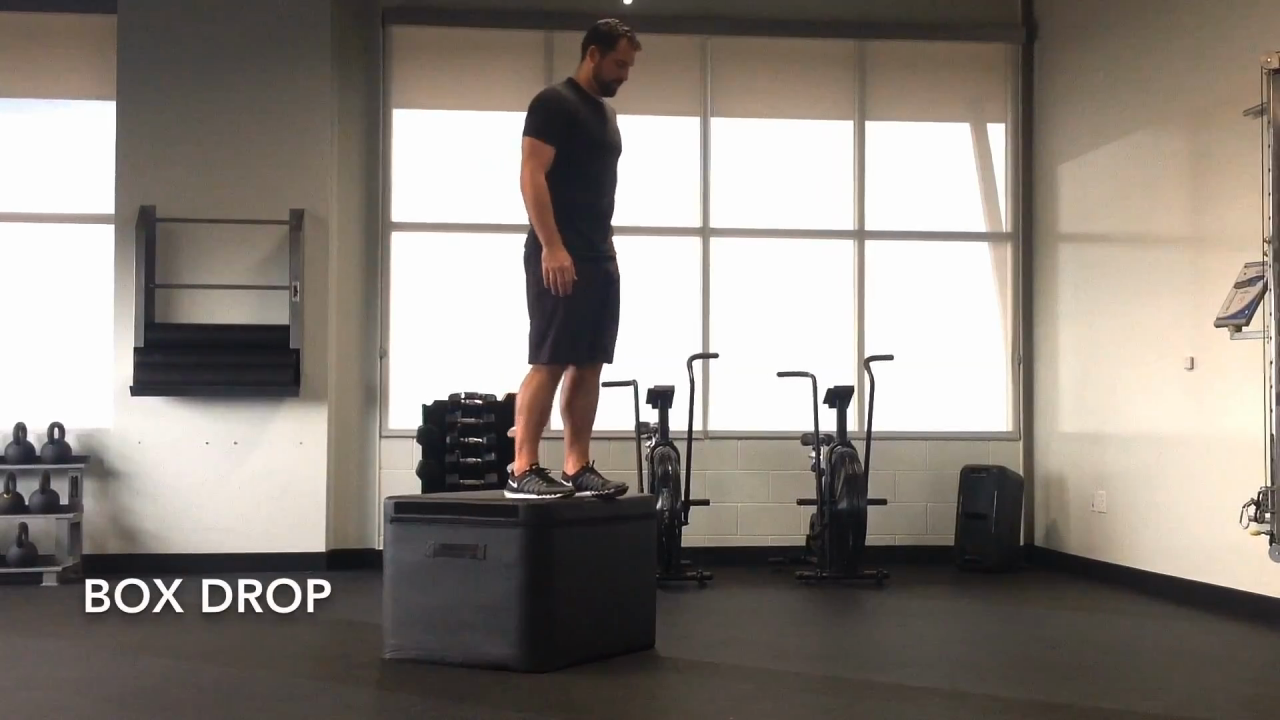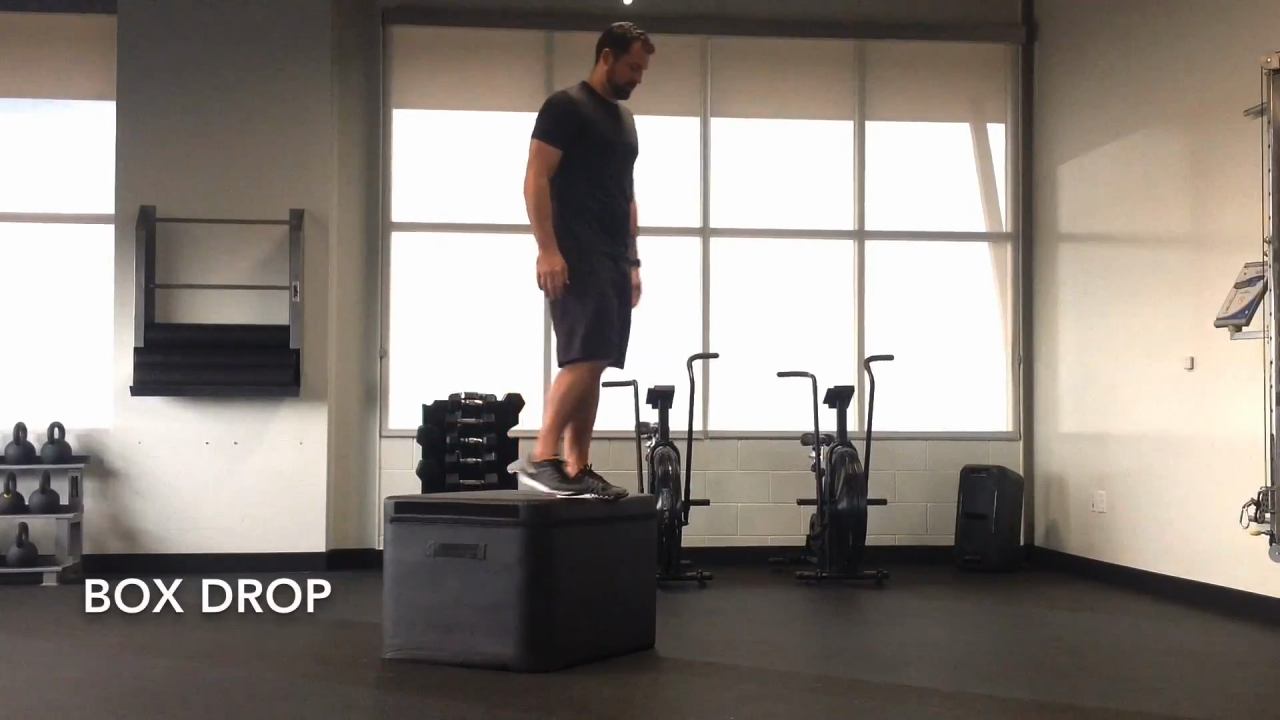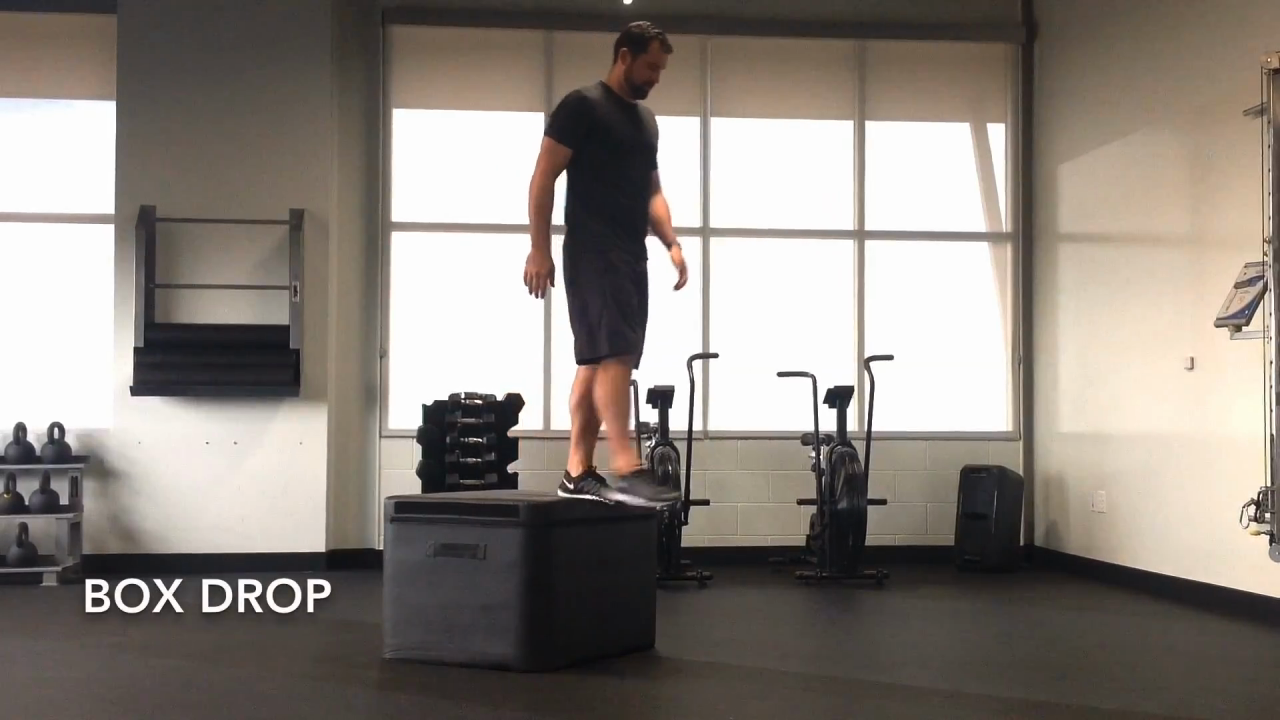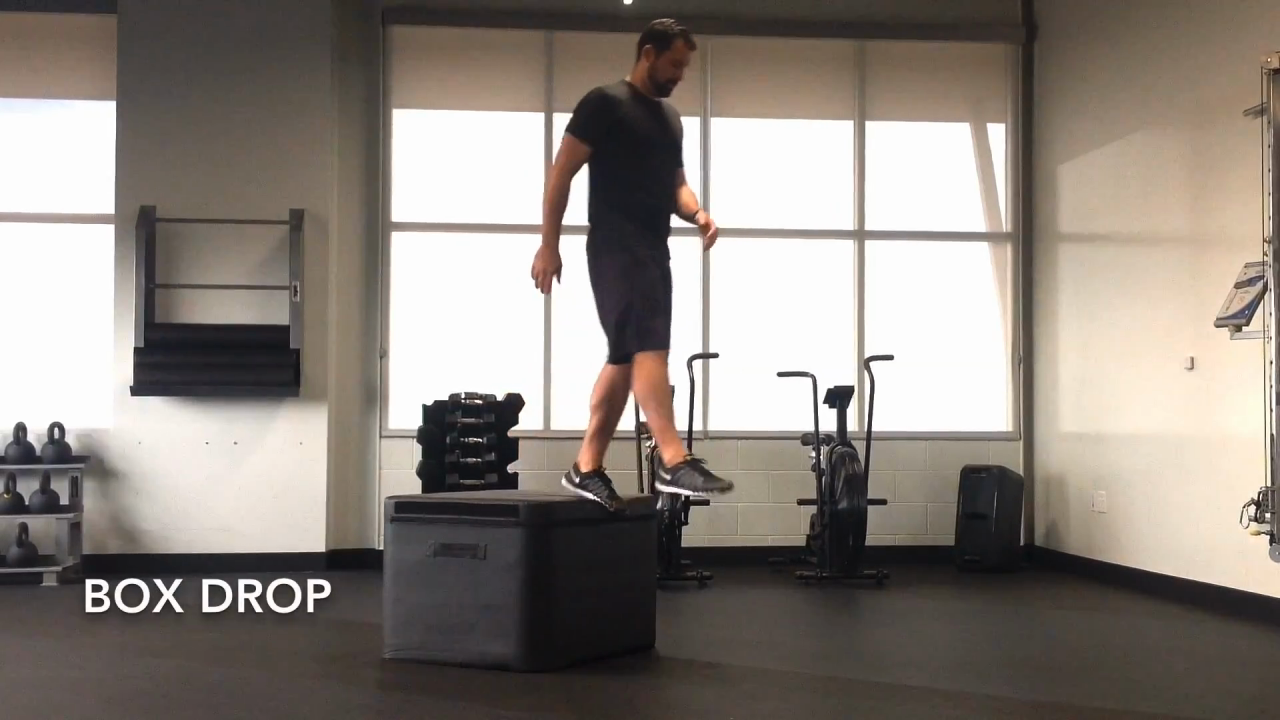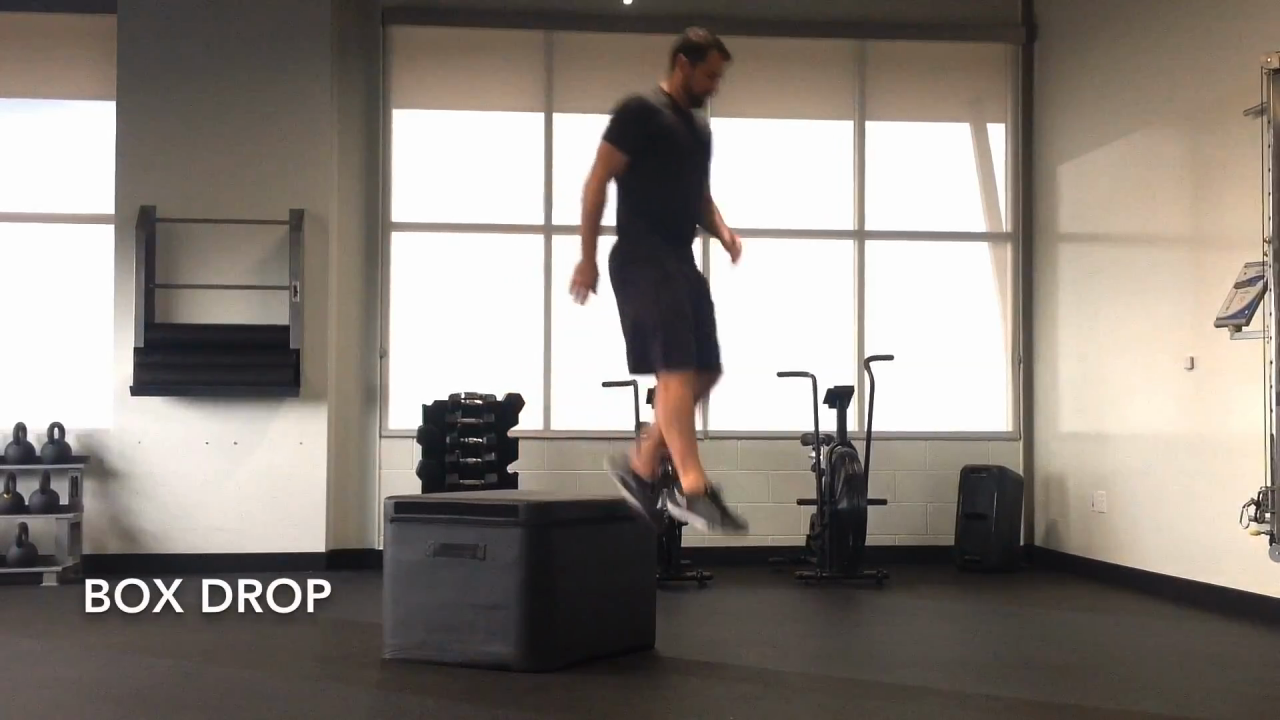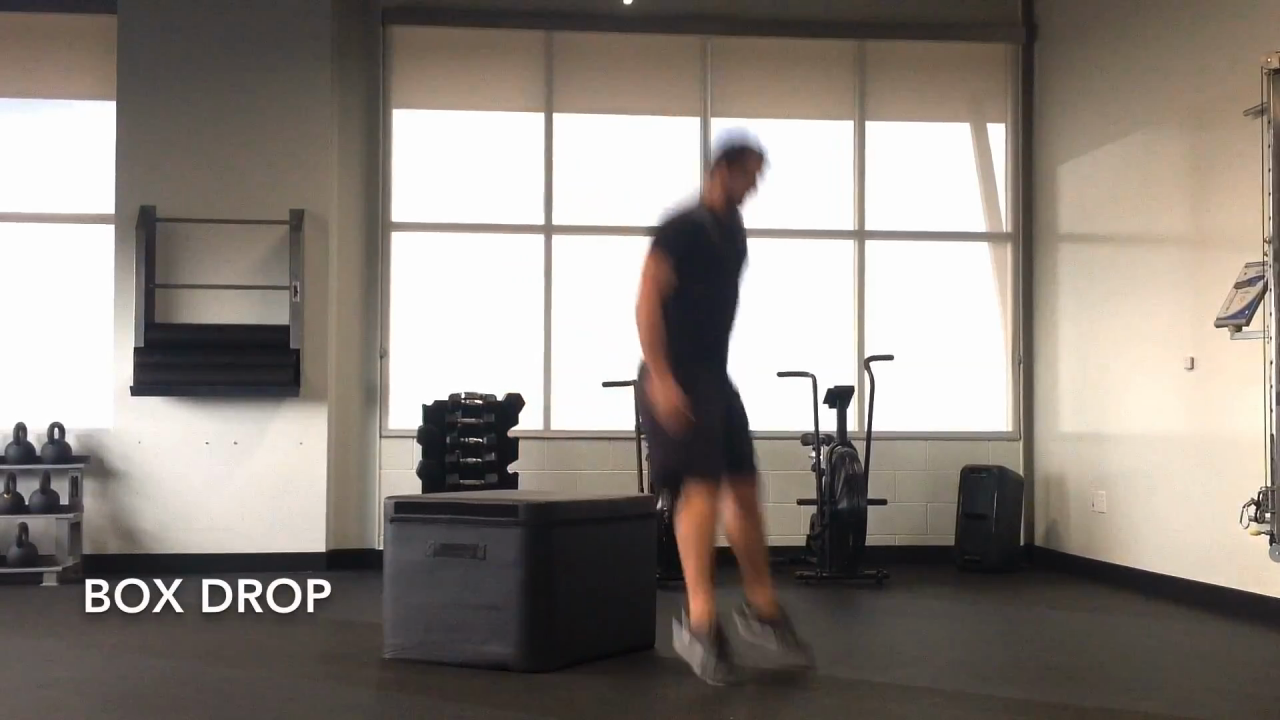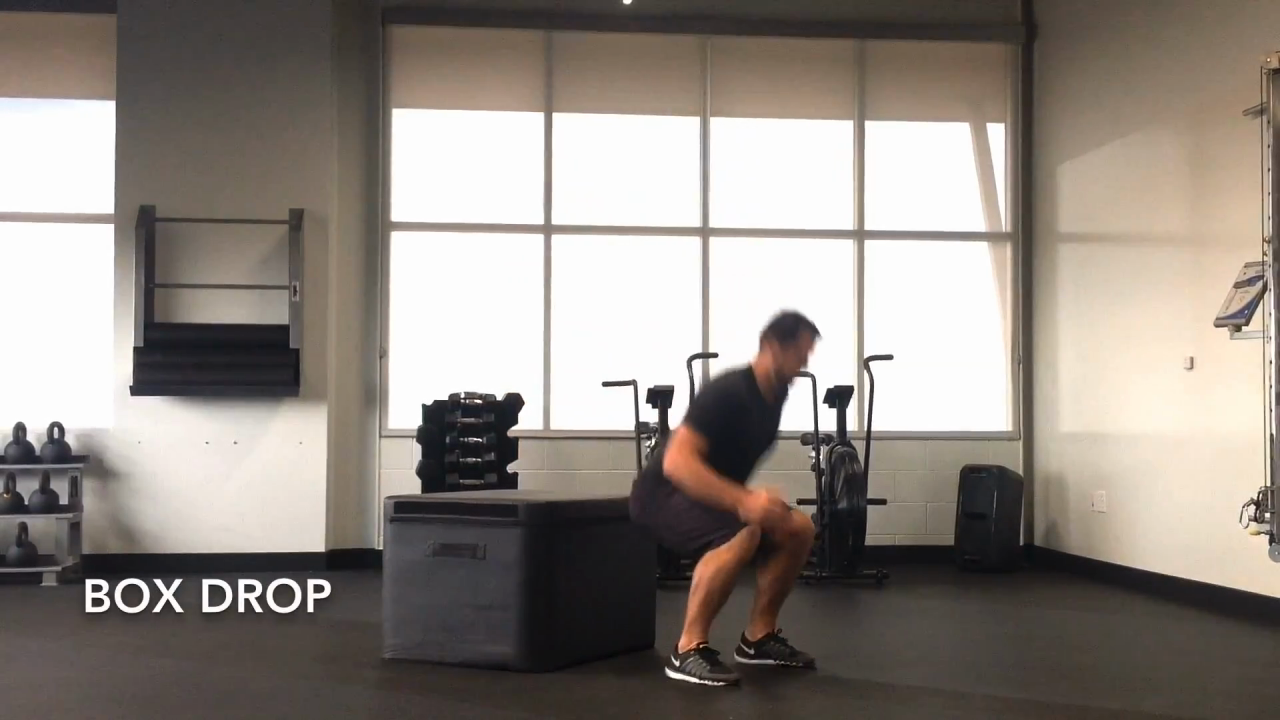
dt=0.2s
person 1, frame 1
left shoulder: (606, 112)
right shoulder: (554, 103)
right elbow: (532, 177)
left wrist: (604, 251)
right wrist: (552, 247)
left hip: (599, 257)
right hip: (560, 256)
left knee: (588, 365)
right knee: (551, 361)
left ankle: (577, 469)
right ankle: (522, 470)
person 1, frame 2
left shoulder: (624, 119)
right shoulder: (566, 107)
right elbow: (537, 181)
left wrist: (633, 262)
right wrist: (548, 250)
left hip: (613, 258)
right hip: (576, 256)
left knee: (589, 364)
right knee: (586, 359)
left ankle: (575, 469)
right ankle: (540, 458)
person 1, frame 3
left shoulder: (646, 120)
right shoulder: (582, 106)
left elbow: (652, 190)
right elbow: (544, 178)
left wrist: (670, 241)
right wrist: (539, 249)
left hip: (630, 255)
right hip: (593, 253)
left knee: (597, 362)
right knee: (614, 357)
left ankle: (578, 470)
right ankle: (625, 470)
person 1, frame 4
left shoulder: (670, 118)
right shoulder: (604, 103)
left elbow: (676, 183)
right elbow: (561, 174)
left wrist: (697, 214)
right wrist: (548, 246)
left hip: (653, 250)
right hip: (616, 248)
left knee: (624, 360)
right knee: (649, 350)
left ankle: (587, 467)
right ankle: (676, 463)
person 1, frame 5
left shoulder: (699, 128)
right shoulder: (640, 112)
right elbow: (597, 183)
left wrist: (723, 231)
right wrist: (588, 257)
left hip: (682, 263)
right hip: (644, 261)
left knee: (705, 371)
right knee: (676, 371)
left ankle: (639, 466)
right ankle: (694, 490)
person 1, frame 6
left shoulder: (735, 231)
right shoulder: (684, 228)
right elbow: (648, 302)
left wrist: (713, 383)
right wrist: (659, 379)
left hip: (708, 376)
right hip: (676, 382)
left knee: (744, 486)
right knee: (700, 489)
left ankle: (761, 611)
right ankle: (700, 624)
person 1, frame 7
left shoulder: (774, 395)
right shoulder: (728, 393)
right elbow: (676, 460)
right wrist: (741, 500)
left hip: (714, 493)
right hip: (662, 494)
left knee: (798, 529)
right knee: (740, 536)
left ankle: (758, 637)
right ankle: (689, 648)
